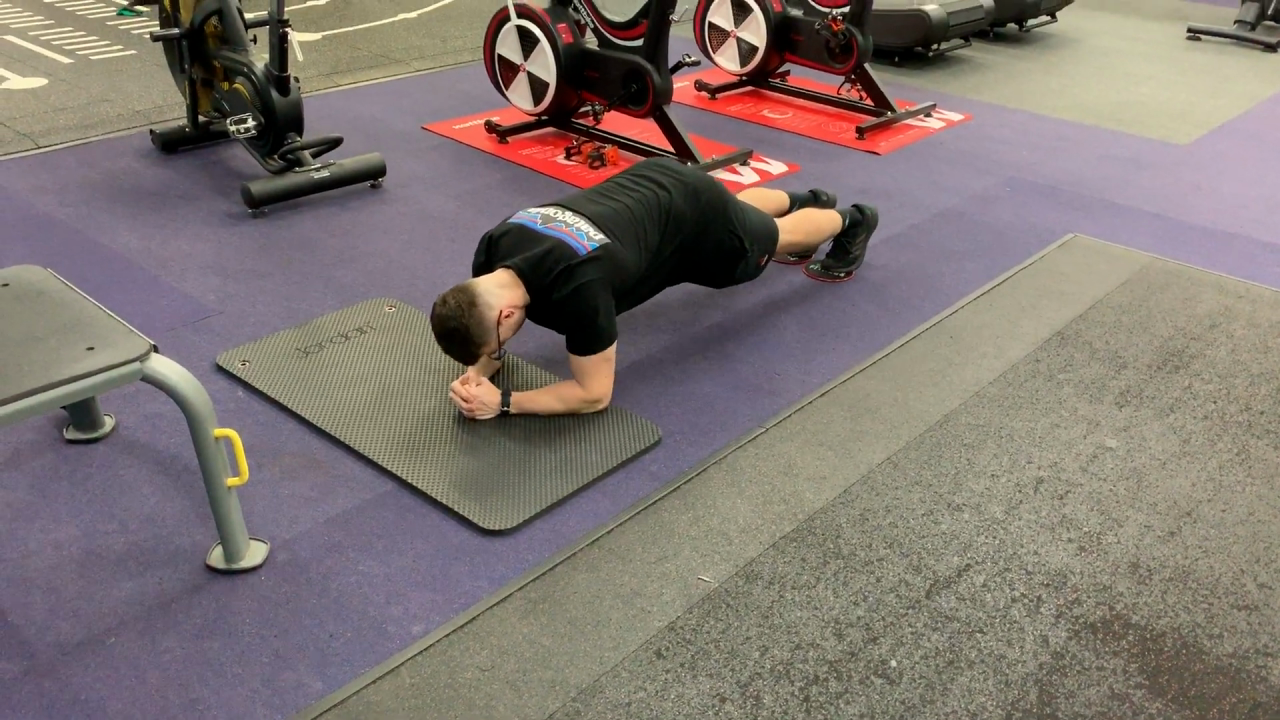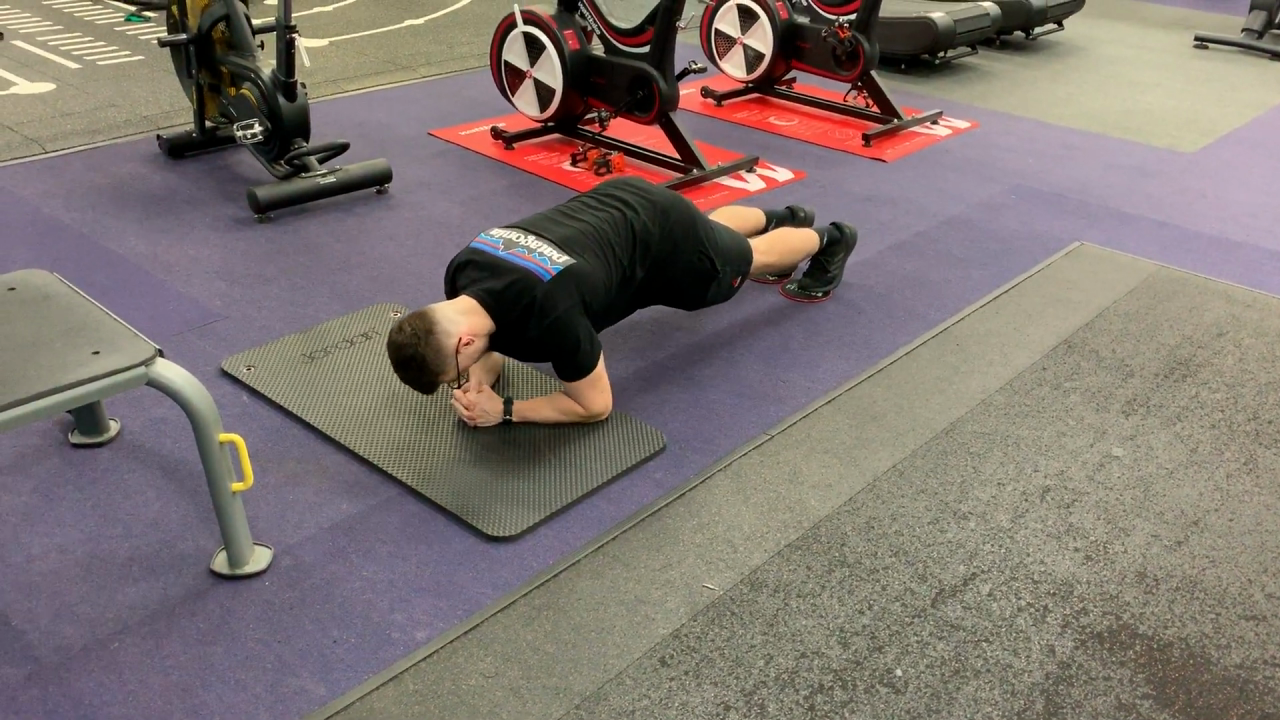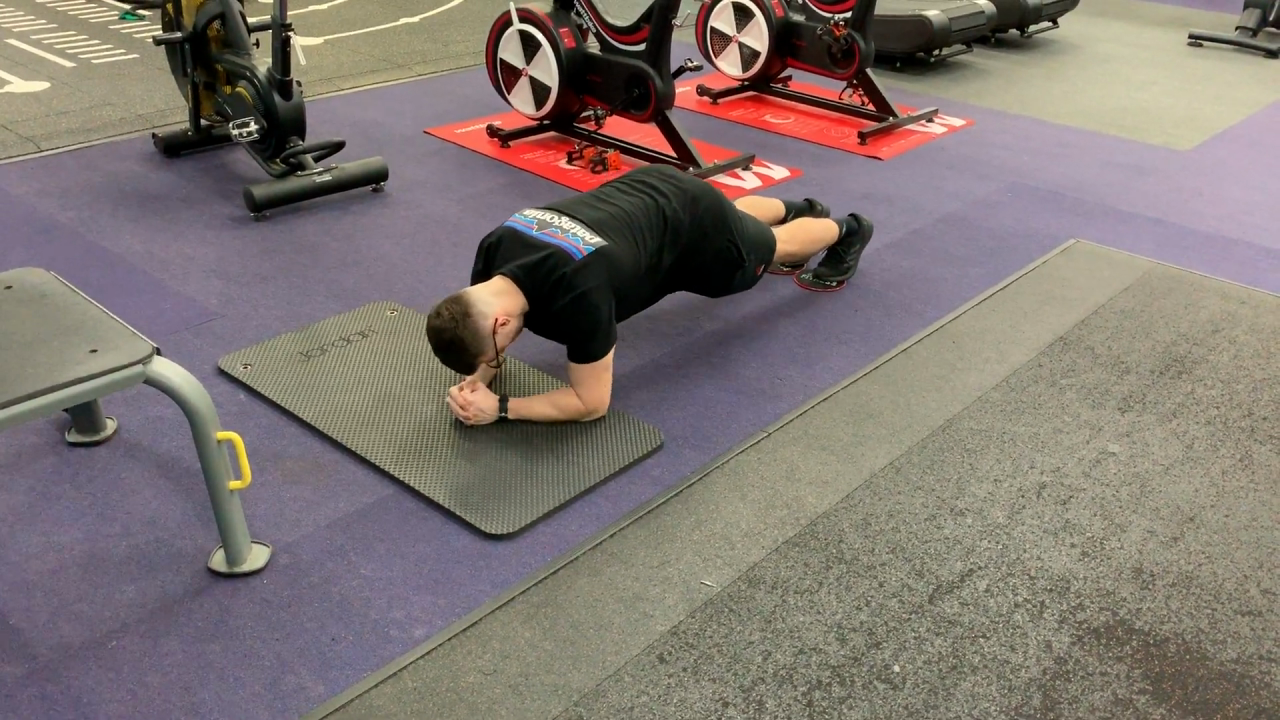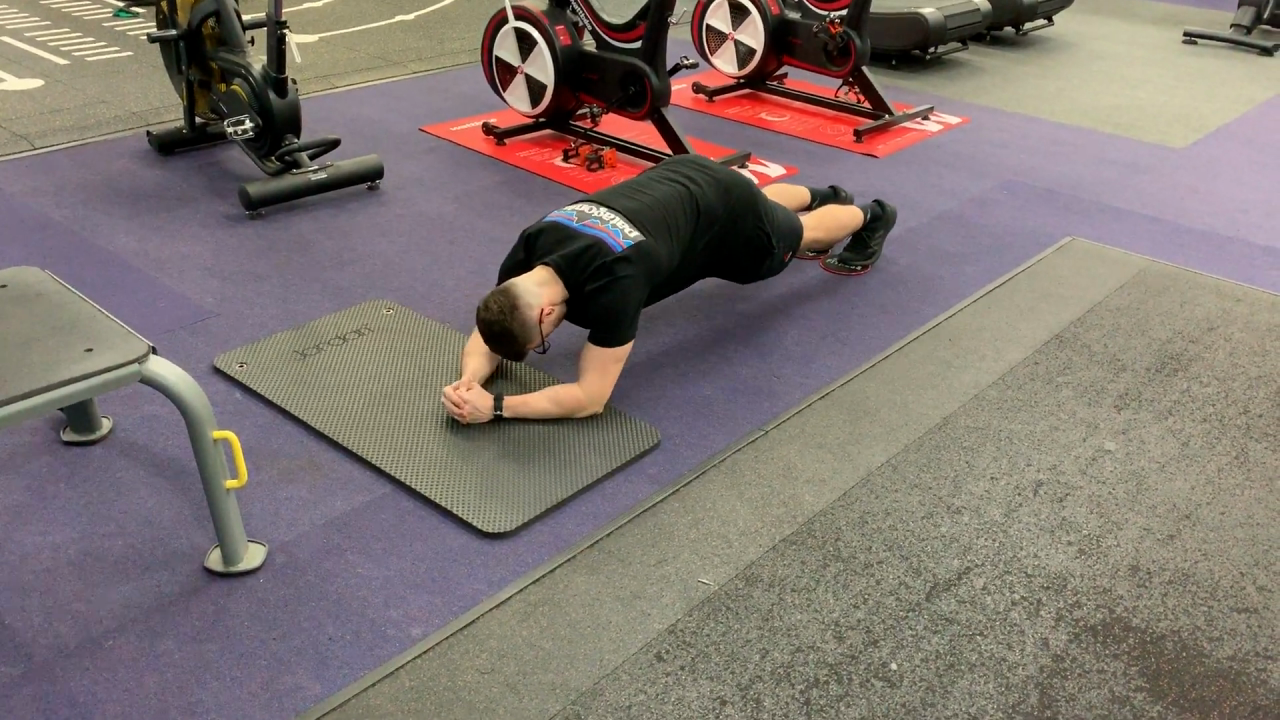
dt=0.7s
person 1, frame 1
left shoulder: (576, 288)
right shoulder: (493, 252)
left elbow: (594, 393)
right elbow: (489, 347)
left wrist: (502, 402)
right wrist: (476, 373)
left hip: (693, 215)
right hip: (651, 183)
left knee: (775, 238)
right knee: (742, 209)
left ankle: (851, 221)
right ankle: (806, 202)
person 1, frame 2
left shoulder: (549, 313)
right shoulder: (463, 274)
left elbow: (596, 406)
right elbow: (493, 349)
left wrist: (504, 409)
right wrist: (479, 383)
left hip: (666, 238)
right hip: (620, 203)
left knee: (750, 259)
right knee: (716, 230)
left ankle: (829, 240)
right ankle: (784, 217)
person 1, frame 3
left shoulder: (578, 294)
right shoulder: (494, 253)
left elbow: (591, 403)
right elbow: (482, 345)
left wrist: (500, 408)
right wrist: (473, 381)
left hip: (696, 226)
right hip: (648, 191)
left knee: (773, 248)
right knee: (737, 215)
left ankle: (847, 230)
right ankle: (799, 210)
person 1, frame 4
left shoulder: (612, 285)
right shoulder: (531, 248)
left elbow: (590, 397)
right elbow: (486, 333)
left wrist: (494, 407)
right wrist: (469, 381)
left hip: (726, 211)
right hip: (680, 179)
left knee: (798, 235)
right knee: (771, 207)
left ankle: (870, 217)
right ankle: (825, 197)
